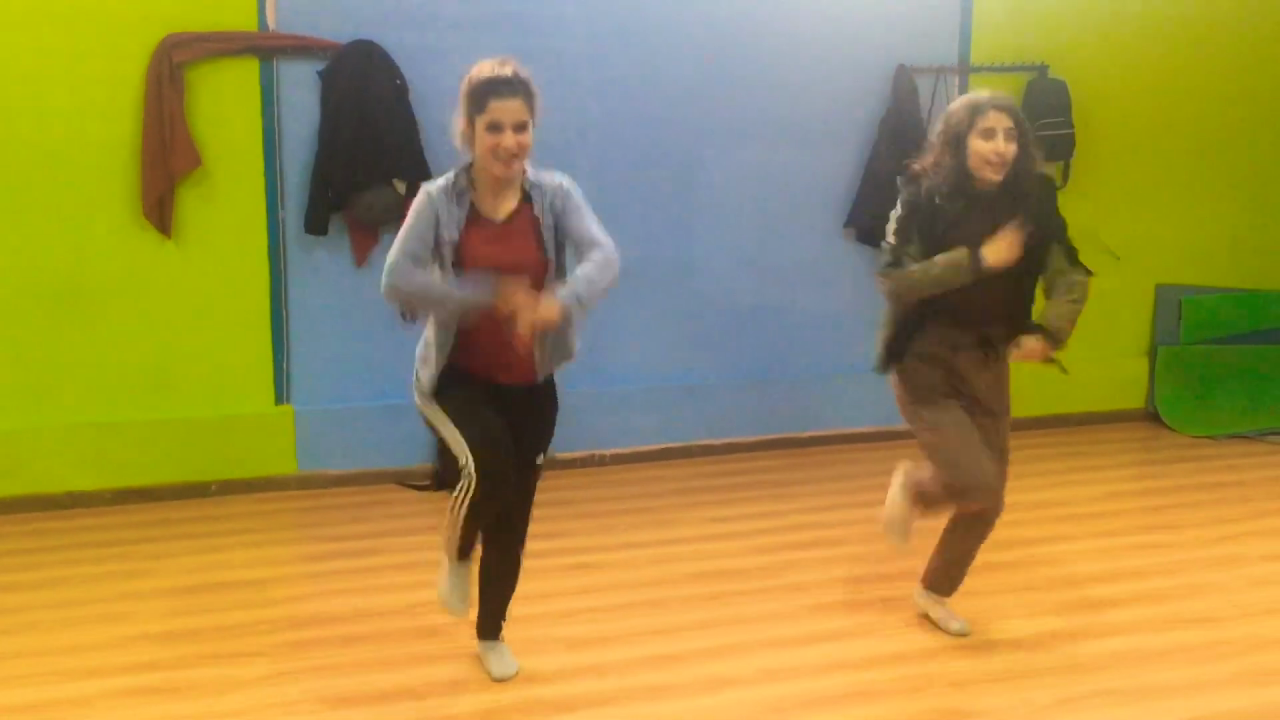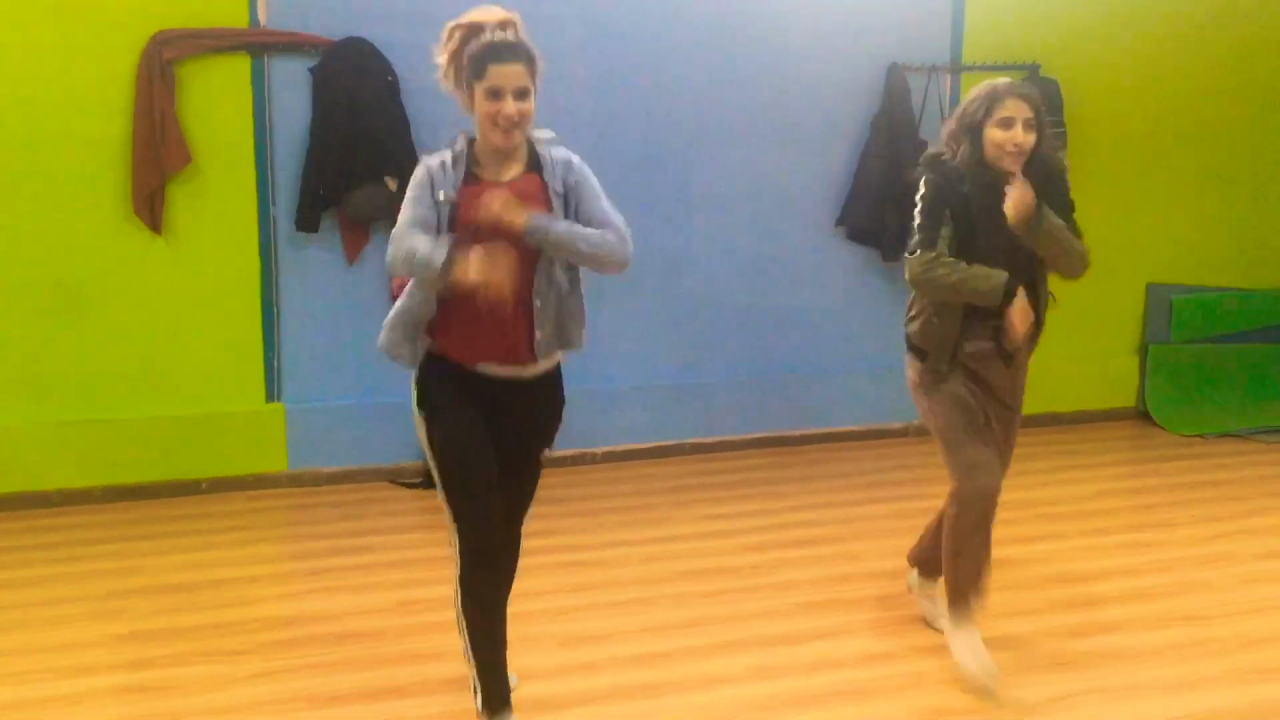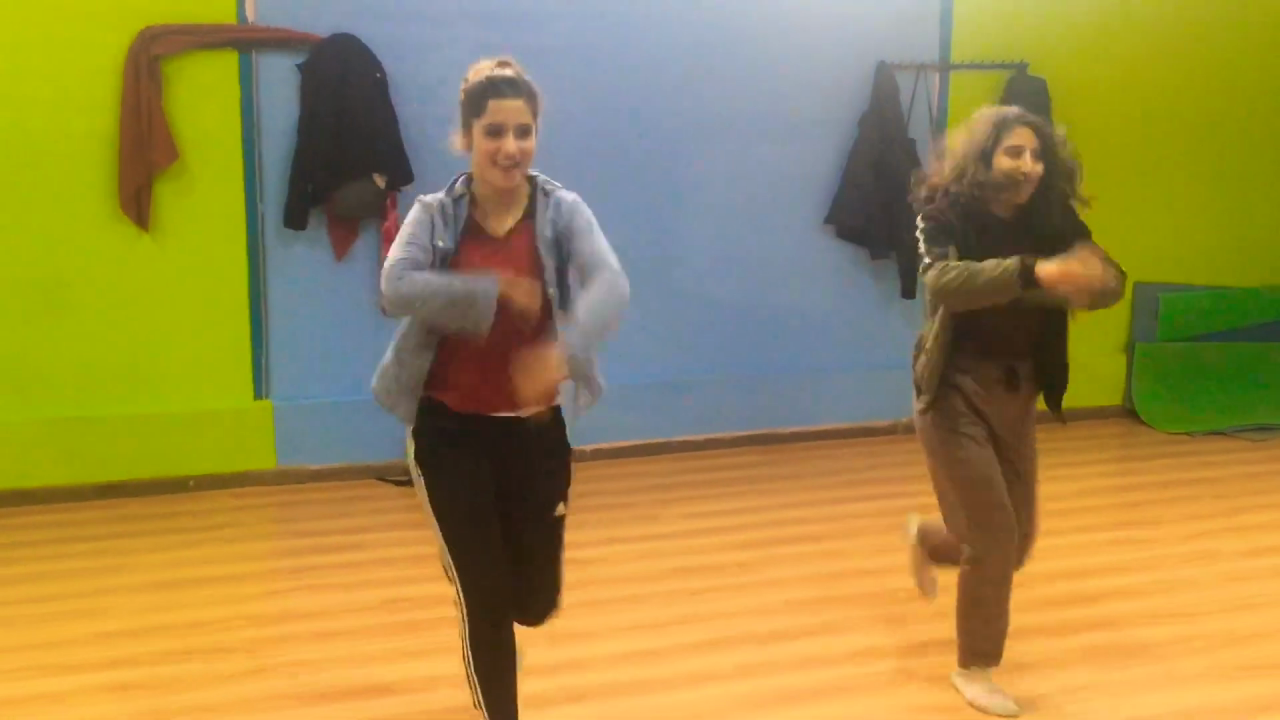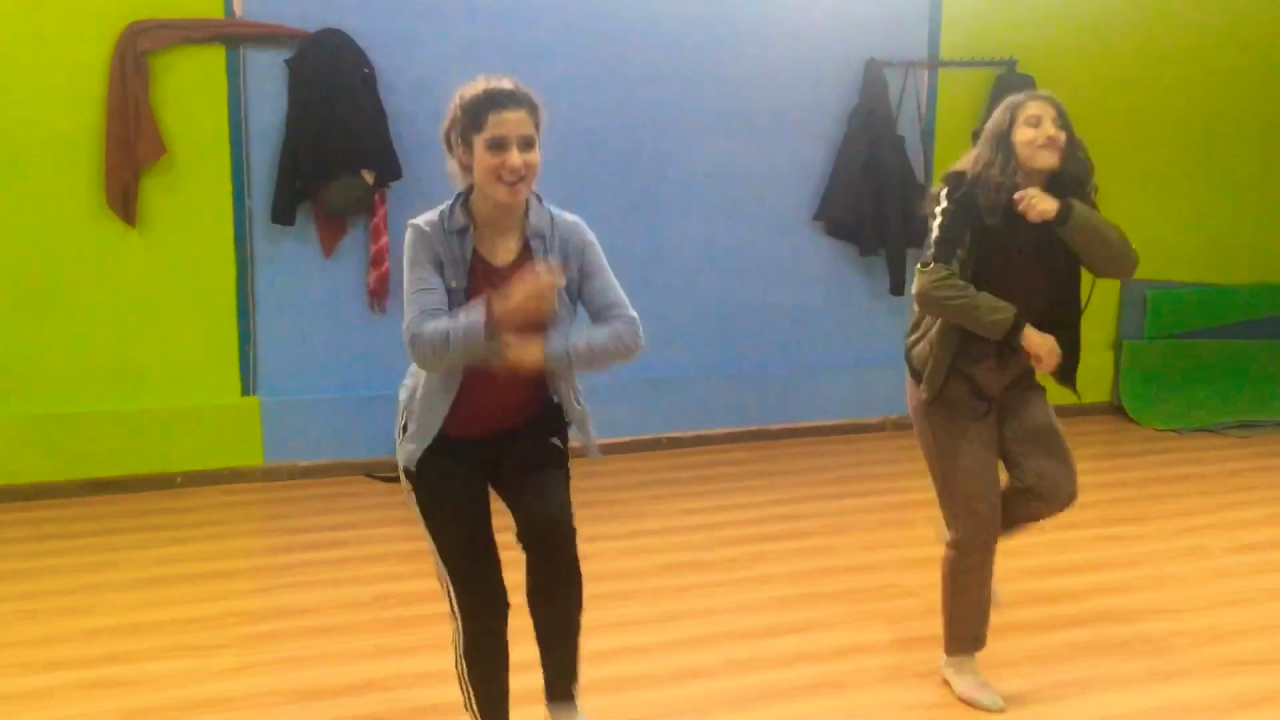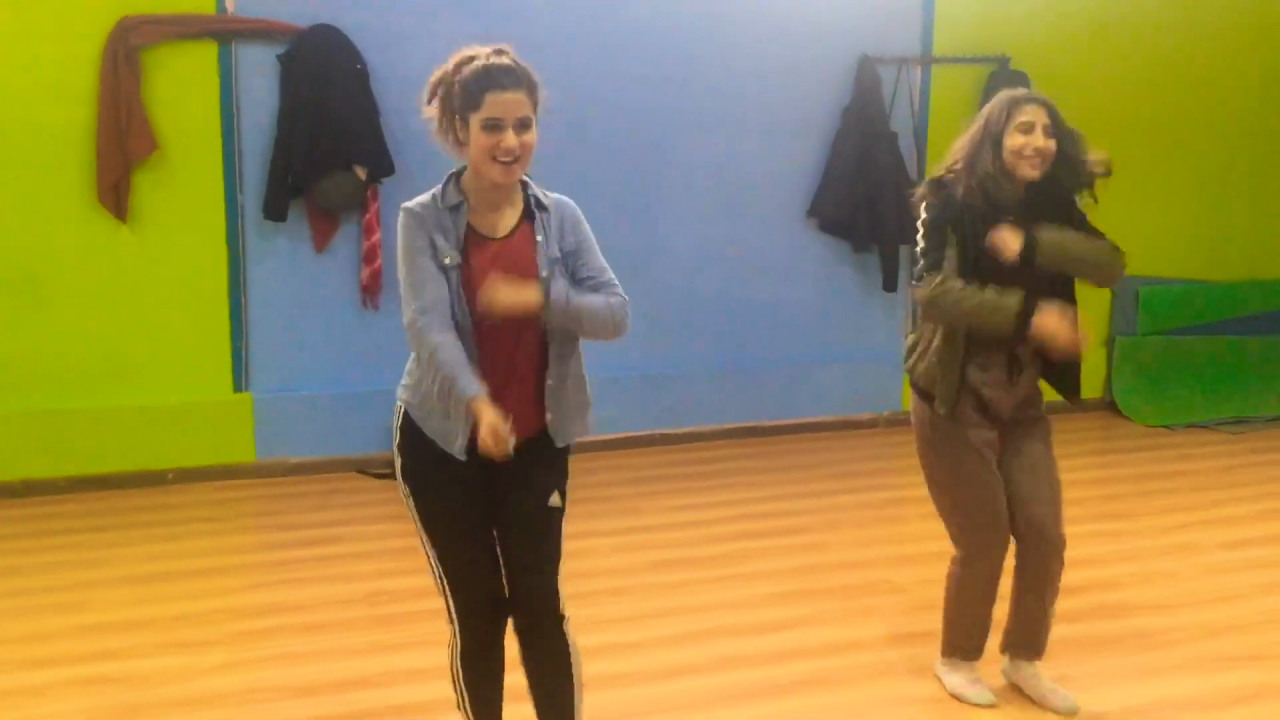
dt=0.2s
person 1, frame 1
left shoulder: (554, 193)
right shoulder: (439, 198)
left elbow: (603, 258)
right elbow: (398, 282)
left wrist: (559, 303)
right wrist: (488, 298)
left hip: (530, 382)
right hip: (456, 377)
left knee: (514, 522)
right knee: (489, 467)
left ankle: (491, 632)
right ankle: (459, 556)
person 1, frame 2
left shoulder: (562, 169)
right shoulder: (437, 173)
left elbow: (615, 253)
right elbow: (405, 251)
left wrist: (531, 222)
right wrist: (460, 261)
left hip: (534, 385)
right hip: (455, 383)
left knee: (508, 527)
right knee: (479, 542)
left ankle: (488, 637)
person 1, frame 3
left shoulder: (562, 210)
right shoulder: (433, 213)
left elbow: (611, 287)
right elbow: (396, 293)
left wrist: (563, 350)
right wrist: (492, 295)
left hip: (531, 425)
right hip: (448, 426)
left knee: (538, 594)
right knee: (484, 596)
left ankle: (510, 609)
person 1, frame 4
left shoulder: (568, 234)
right shoulder: (428, 237)
left elbow: (628, 335)
right elbow: (423, 340)
left wrist: (549, 349)
right wrist: (500, 312)
left hip: (533, 422)
right hip: (445, 433)
left knee: (553, 535)
right knee: (478, 601)
person 1, frame 5
left shoulder: (560, 215)
right shoulder: (421, 220)
left elbow: (615, 313)
right elbow: (427, 328)
left wrist: (541, 301)
right wrist: (476, 405)
left hip: (535, 436)
right hip: (441, 437)
left knee: (536, 601)
right knee: (474, 608)
person 2, frame 1
left shoulder: (1032, 201)
right shoulder: (923, 199)
left elbow: (1070, 279)
right elbow: (895, 281)
left wrist: (1047, 330)
right wrist: (974, 261)
left hip: (990, 367)
right hip: (928, 364)
left knee: (986, 503)
right knee: (975, 480)
left ankle: (935, 592)
right ankle: (912, 484)
person 2, frame 2
left shoulder: (1043, 186)
right shoulder: (943, 181)
left elbow: (1073, 260)
right elbow: (923, 270)
left wrist: (1030, 213)
right wrist: (1007, 287)
left hip: (1004, 357)
right hip: (945, 356)
left knee: (979, 489)
right knee: (978, 483)
left ankle: (923, 578)
right ankle: (960, 616)
person 2, frame 3
left shoulder: (1054, 220)
right shoulder: (944, 212)
left elbow: (1110, 283)
right elbow: (944, 283)
left wrist: (1078, 281)
right wrist: (1033, 274)
left hip: (1016, 398)
right hip: (953, 396)
left knee: (1013, 544)
right knee: (991, 541)
left ankle: (929, 540)
right ankle: (974, 670)
person 2, frame 4
left shoulder: (1063, 201)
right shoulder: (966, 196)
left elbow: (1121, 262)
right elbow: (932, 285)
left wrist: (1063, 212)
right wrist: (1018, 327)
left hip: (1014, 374)
right hip: (948, 376)
left knee: (1054, 487)
right knee: (976, 524)
left ankle: (978, 495)
right ankle: (960, 660)
person 2, frame 5
left shoulder: (1054, 205)
right shoulder: (947, 201)
left elbow: (1108, 260)
right elbow: (933, 292)
left wrist: (1032, 249)
right wrist: (1026, 313)
left hip: (1021, 393)
right hip: (952, 393)
left knee: (1044, 537)
right knee: (981, 540)
left ankle: (1023, 660)
right ankle: (956, 659)
